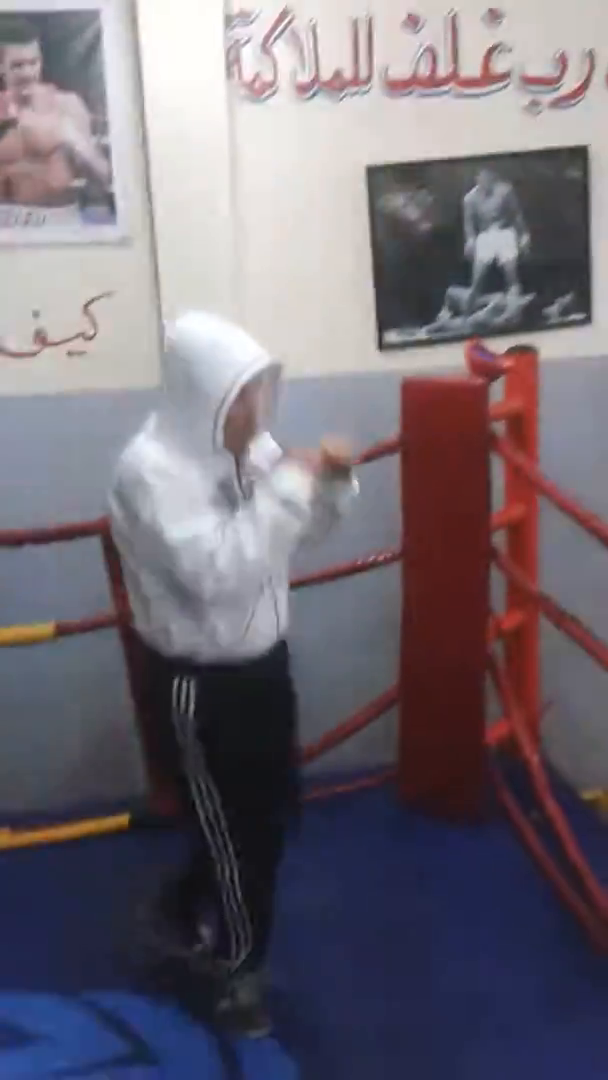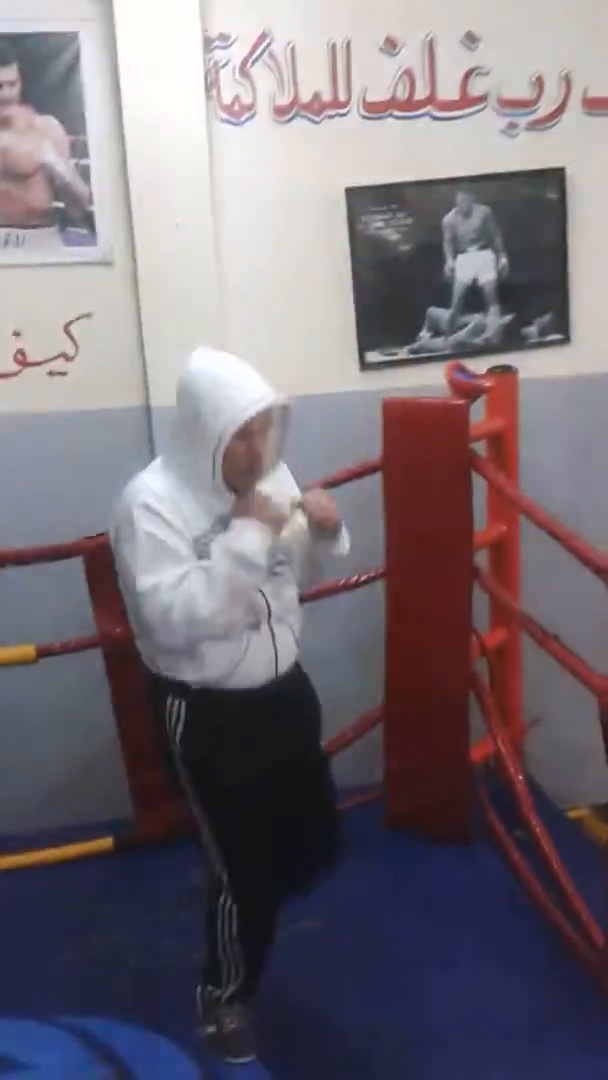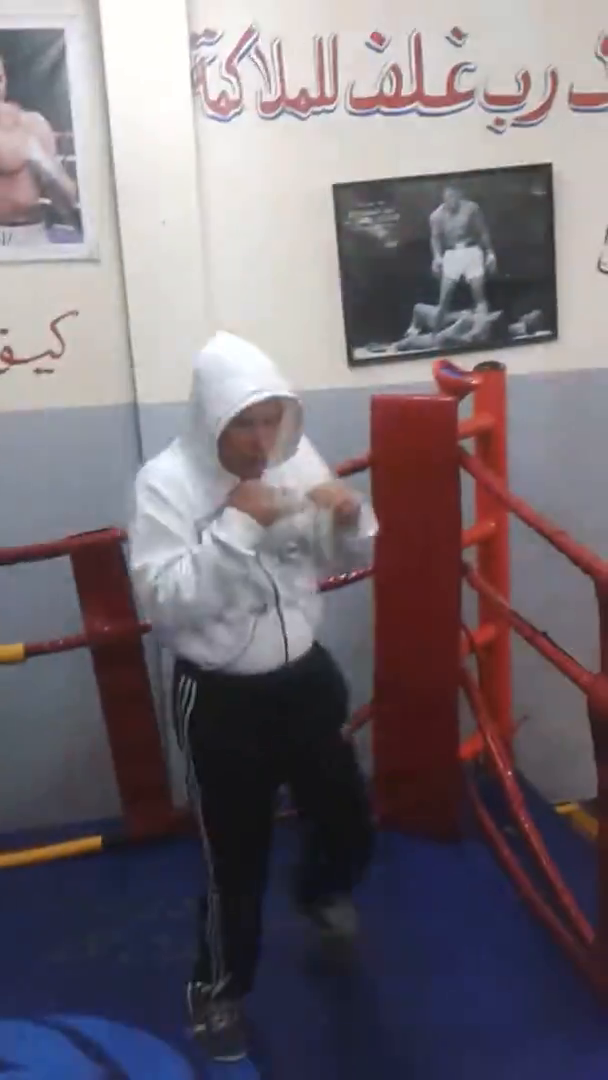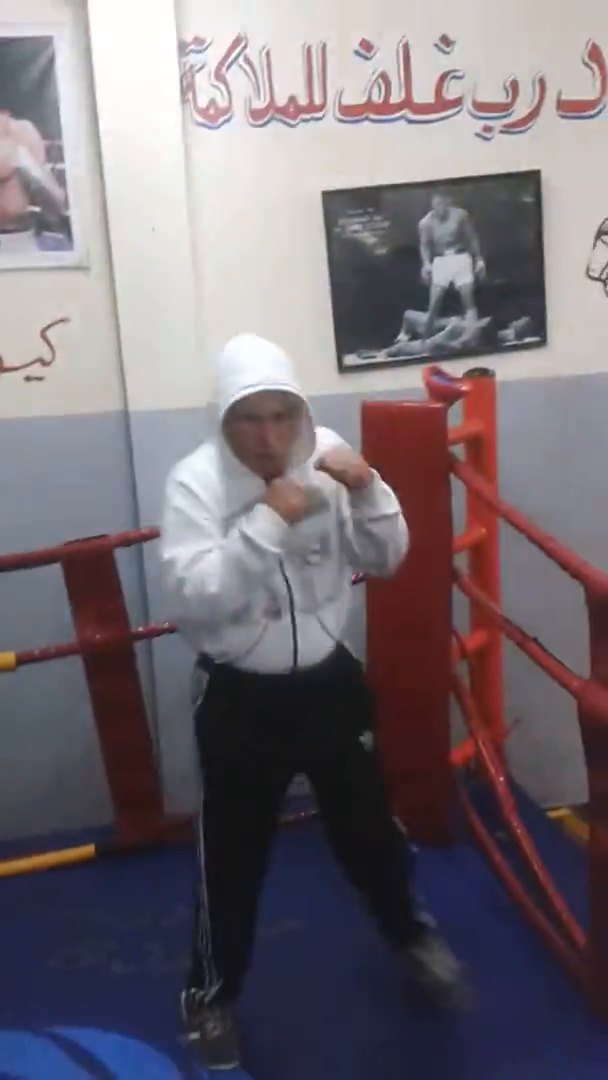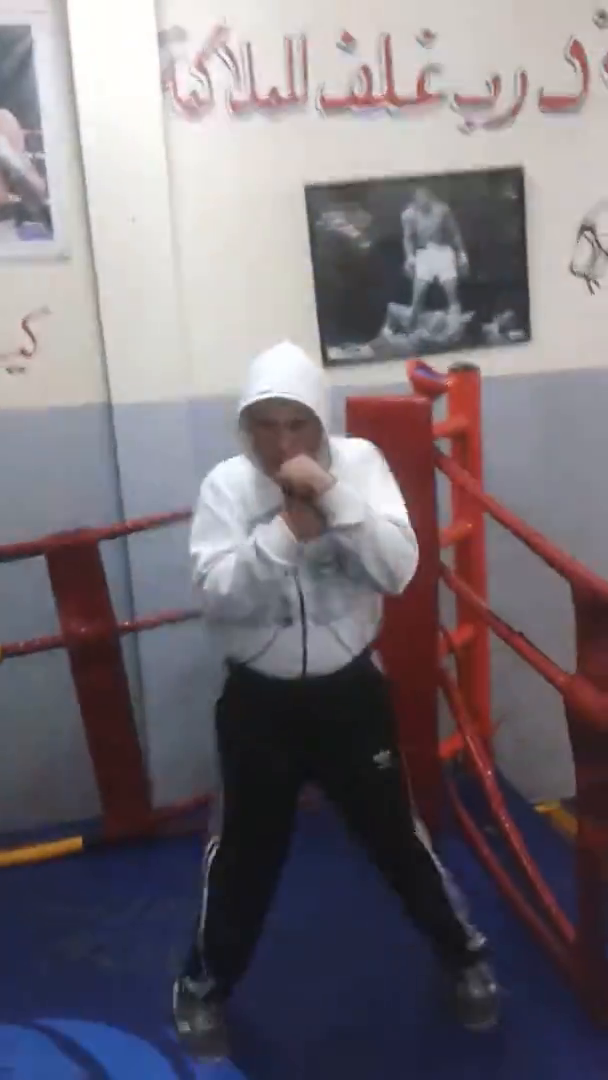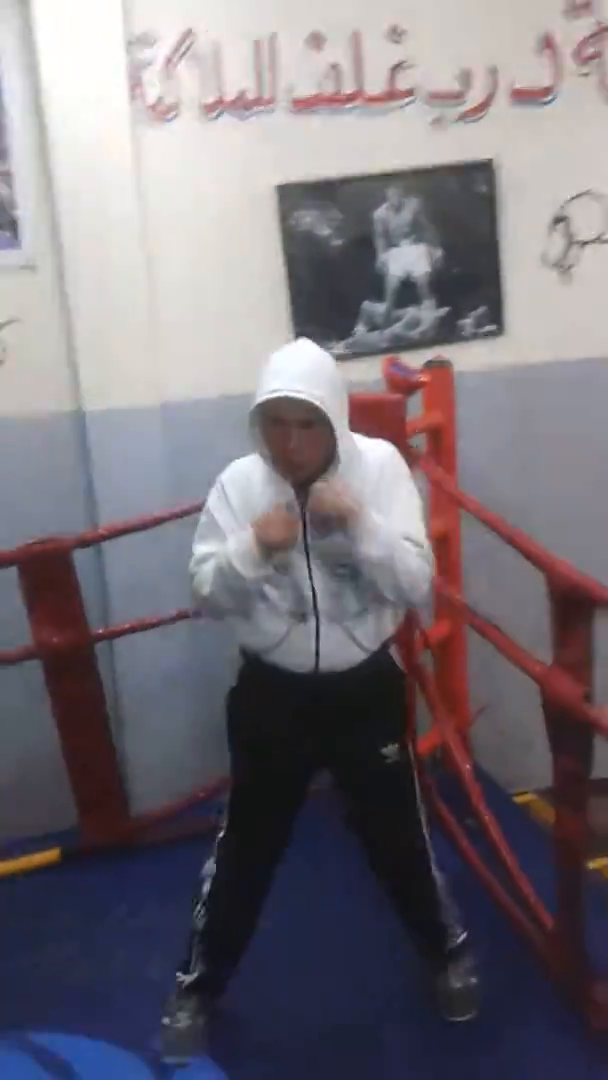
dt=0.1s
person 1, frame 1
left shoulder: (243, 447)
right shoulder: (151, 468)
left elbow: (295, 527)
right elbow: (220, 572)
left wrist: (328, 482)
right wrist: (292, 487)
left hip: (261, 667)
right hip: (202, 685)
left knee: (267, 811)
right knee: (241, 837)
left ankle: (191, 912)
right ankle: (237, 964)
person 1, frame 2
left shoulder: (269, 476)
right shoulder: (153, 501)
left elbow: (303, 568)
right elbow: (170, 622)
left wrist: (324, 532)
right wrist: (240, 537)
left hip: (284, 693)
right hip: (208, 713)
left knee: (316, 839)
right knee: (242, 867)
left ankle: (246, 911)
right ankle: (228, 991)
person 1, frame 3
left shoulder: (296, 458)
right shoulder: (165, 482)
left elbow: (338, 559)
right elbow: (168, 601)
left wrist: (351, 521)
right wrist: (235, 527)
left hip: (305, 677)
right hip: (220, 698)
left knee: (348, 827)
right knee: (234, 856)
left ankle: (323, 893)
right ankle: (219, 988)
person 1, frame 4
left shoulder: (326, 453)
right shoulder: (193, 481)
left elbow: (384, 553)
right elbow: (194, 597)
left wrist: (364, 490)
right wrist: (267, 523)
left hip: (327, 682)
right hip: (239, 697)
left knee: (367, 830)
right knee: (230, 854)
left ankle: (412, 934)
right ankle: (211, 994)
person 1, frame 5
left shoulder: (358, 464)
right shoulder: (226, 486)
left elbow: (396, 569)
right elbow: (218, 594)
left wrist: (332, 493)
right wrist: (281, 534)
left hip: (350, 691)
right hip: (259, 699)
left knee: (396, 837)
right knee: (242, 852)
left ankle: (464, 956)
right ankle: (204, 987)
person 1, frame 6
left shoulder: (379, 466)
right shoulder: (238, 483)
left elbow: (413, 586)
right elbow: (209, 591)
left wrist: (360, 526)
right wrist: (254, 550)
left hip: (364, 687)
right hip: (270, 691)
left knee: (400, 834)
right knee: (246, 842)
left ankle: (448, 949)
right ankle: (201, 985)
